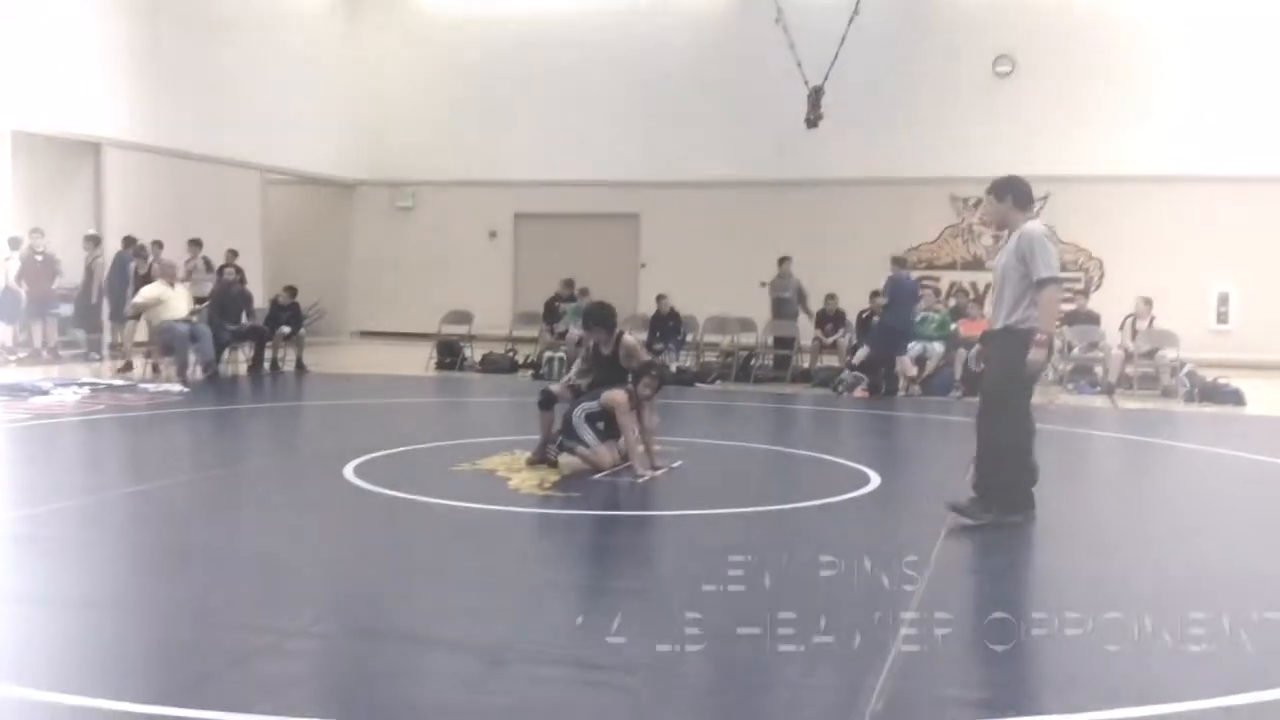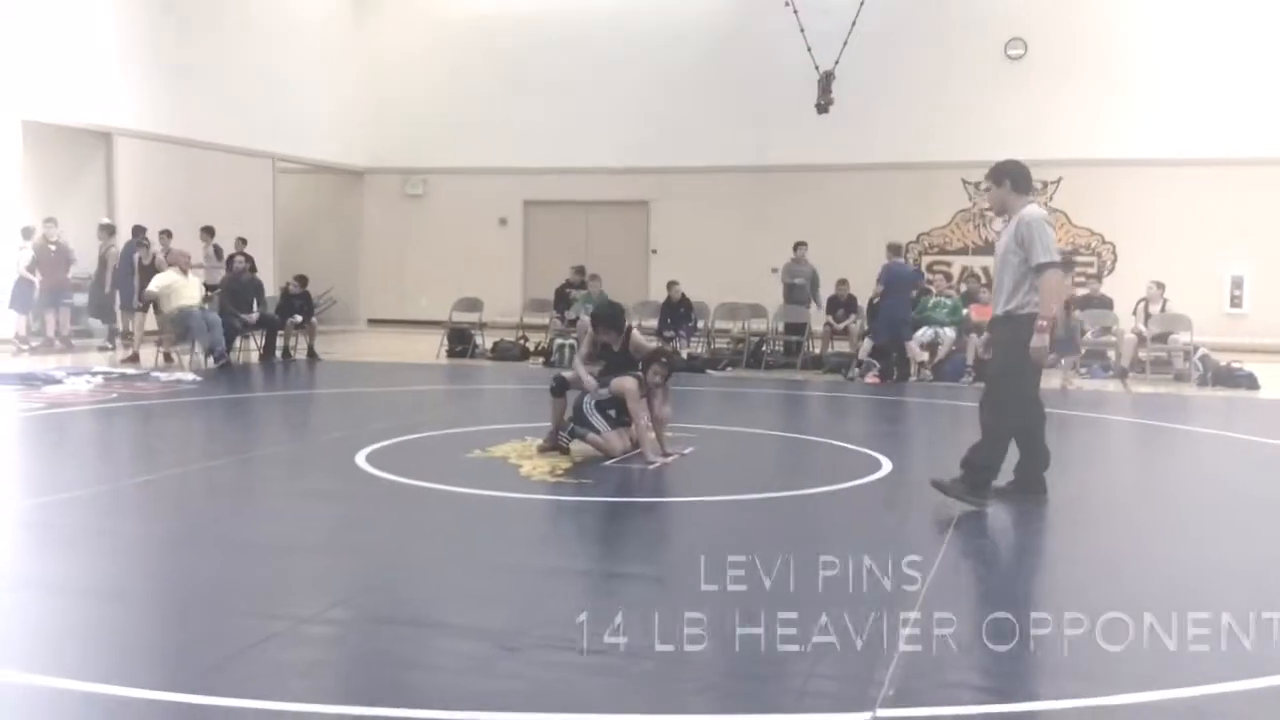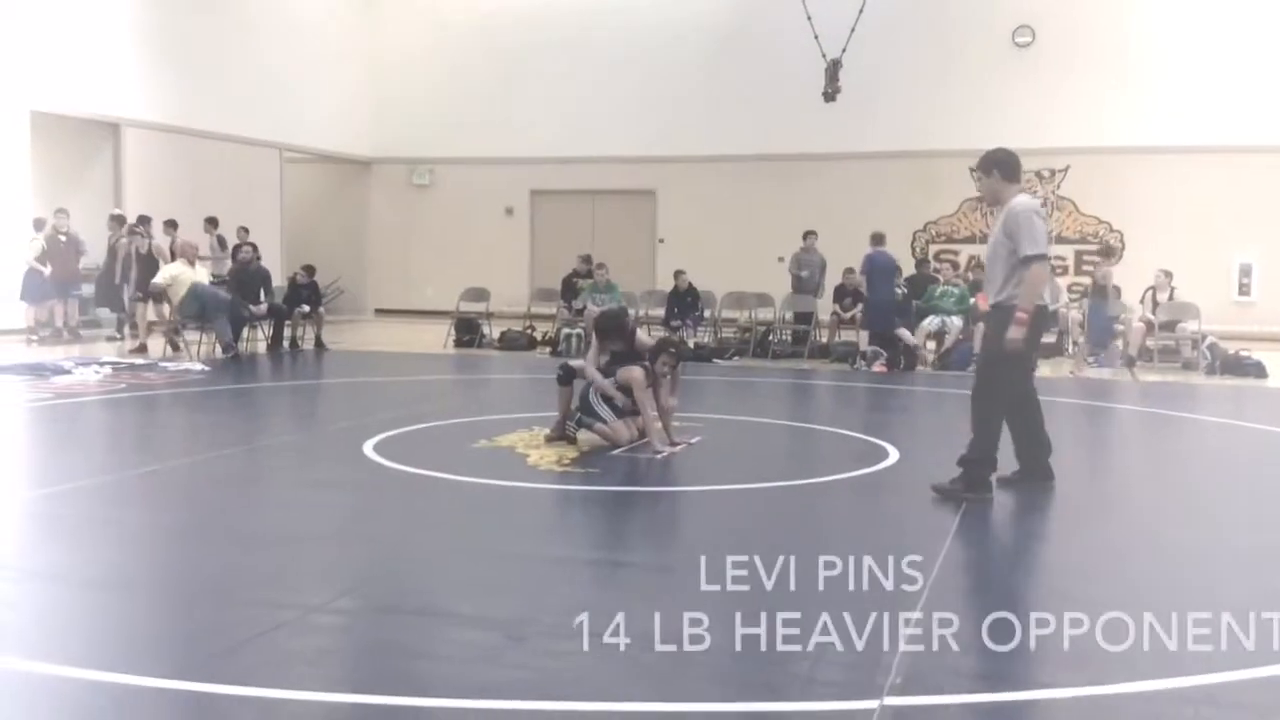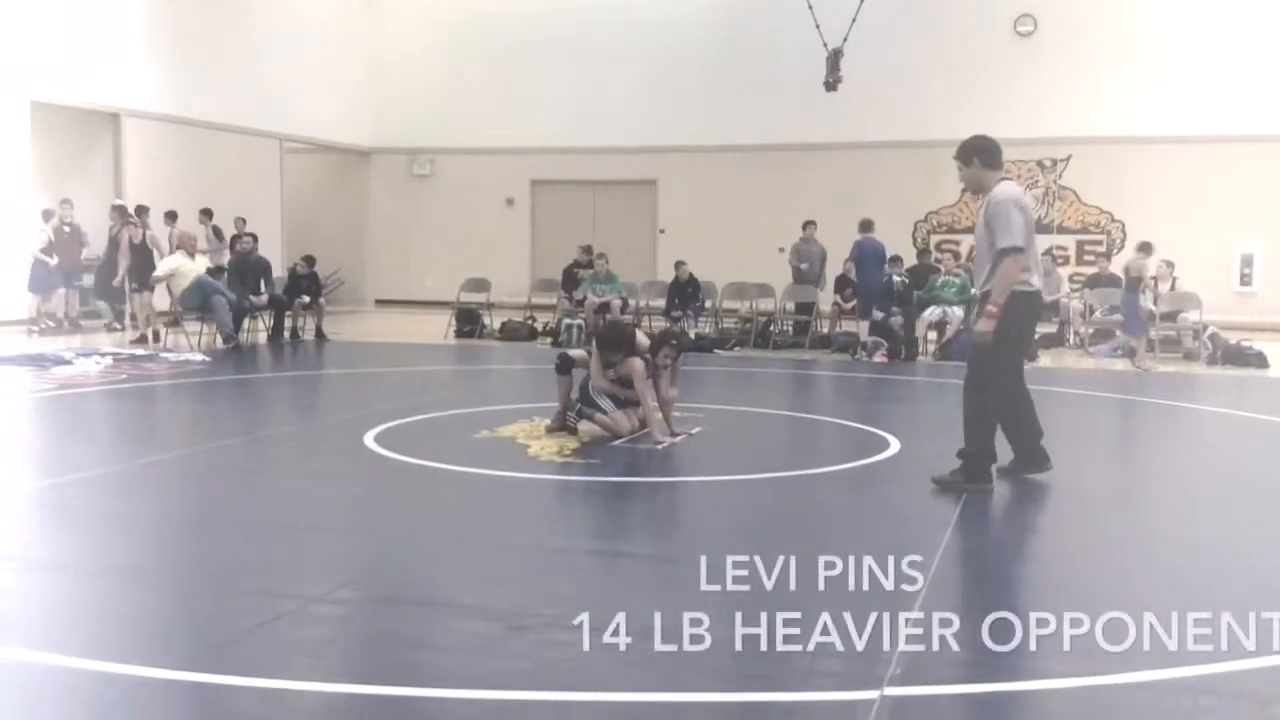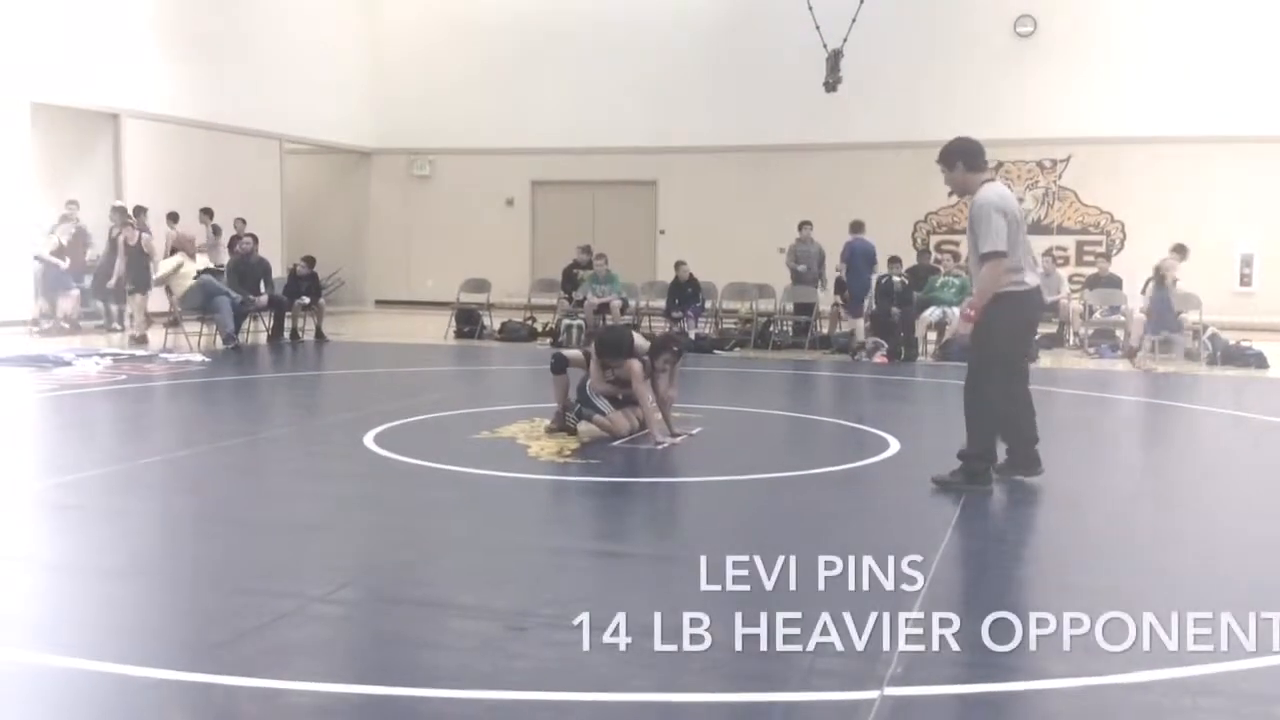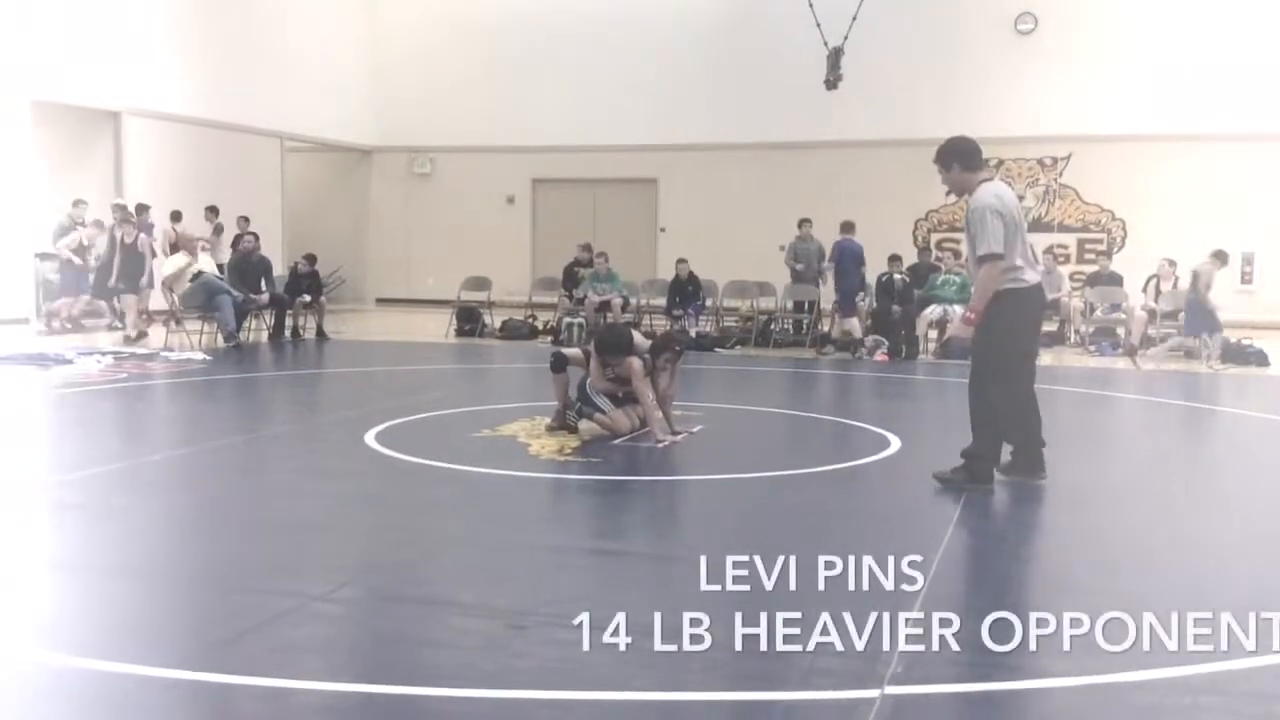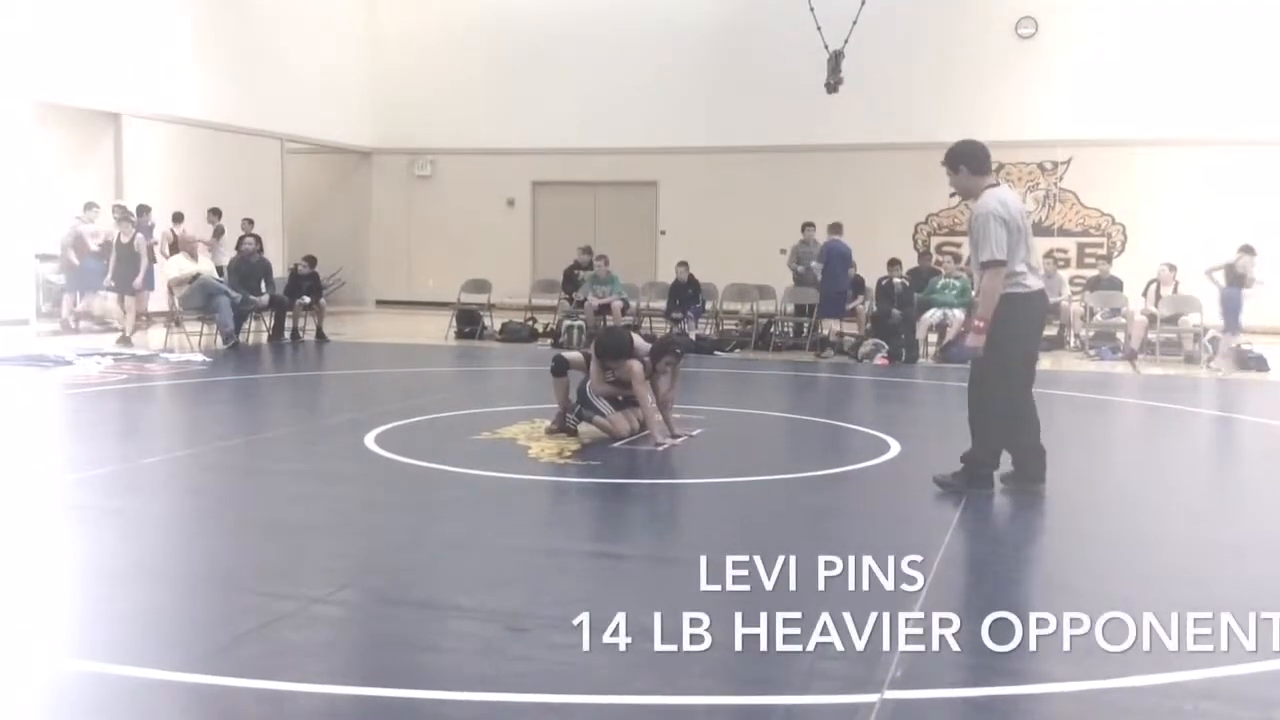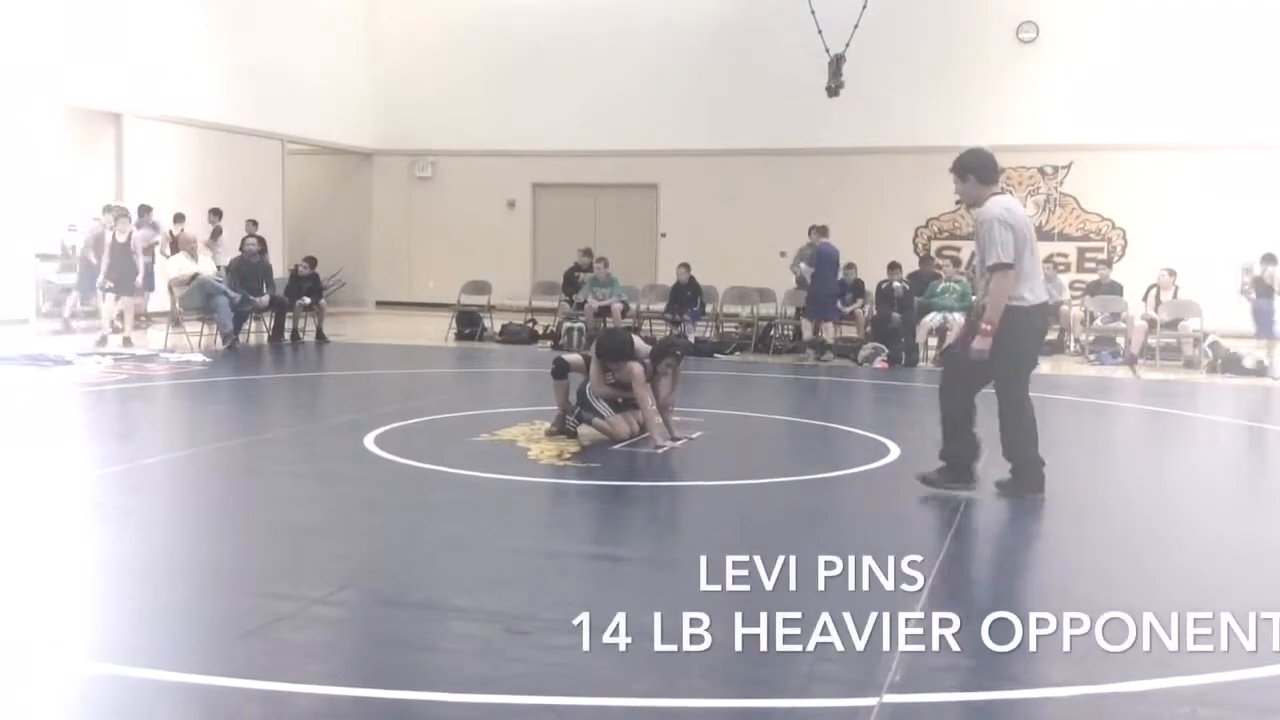
dt=0.2s
person 1, frame 1
left shoulder: (1034, 235)
right shoulder: (1014, 239)
left elbow: (1051, 289)
left wrist: (1040, 341)
right wrist: (988, 340)
left hip: (1021, 340)
right hip: (1007, 339)
left knee: (993, 418)
right knee: (1012, 420)
left ankle: (995, 499)
right ankle: (1017, 495)
person 1, frame 2
left shoulder: (1032, 220)
right shoulder: (1015, 223)
left elbow: (1050, 274)
left wrist: (1042, 327)
right wrist: (994, 328)
left hip: (1024, 325)
right hip: (1012, 324)
left knee: (997, 404)
right knee: (1021, 404)
left ankle: (976, 482)
right ankle: (1030, 478)
person 1, frame 3
left shoulder: (1022, 210)
right shoulder: (1010, 211)
left elbow: (1037, 266)
left wrist: (1021, 319)
left hip: (1015, 315)
right hip: (1009, 313)
left knee: (988, 395)
right knee: (1017, 394)
left ankle: (975, 478)
right ankle: (1035, 467)
person 1, frame 4
left shoulder: (1002, 199)
right shoulder: (1003, 196)
left elbow: (1012, 260)
left wrist: (990, 312)
right wrist: (991, 306)
left hip: (1010, 303)
right hip: (1018, 301)
left knee: (981, 386)
right knee: (1007, 383)
left ankle: (976, 469)
right ankle: (1030, 454)
person 1, frame 5
left shoulder: (986, 202)
right shoulder: (998, 193)
left elbow: (995, 264)
left wrist: (969, 314)
right wrist: (978, 307)
left hip: (1007, 302)
right hip: (1024, 297)
left knee: (983, 387)
right knee: (1011, 384)
left ankle: (977, 469)
right ankle: (1024, 456)
person 1, frame 6
left shoulder: (982, 203)
right shoulder: (999, 190)
left elbow: (992, 265)
left wrist: (970, 317)
left hip: (1008, 299)
right hip: (1028, 293)
left knee: (987, 386)
right knee: (1016, 383)
left ankle: (979, 468)
right ankle: (1028, 457)
person 1, frame 7
left shoulder: (986, 209)
right shoulder: (1006, 196)
left elbow: (995, 272)
left wrist: (978, 326)
left hip: (1012, 305)
right hip: (1031, 300)
left knee: (985, 390)
right knee: (1016, 390)
left ankle: (979, 471)
right ankle: (1029, 466)
person 1, frame 8
left shoulder: (991, 215)
right shoulder: (1010, 207)
left elbow: (1002, 276)
left wrist: (985, 331)
left hip: (1010, 315)
right hip: (1034, 312)
left knee: (956, 381)
right knee: (1013, 393)
left ankle: (959, 467)
right ankle: (1029, 475)
